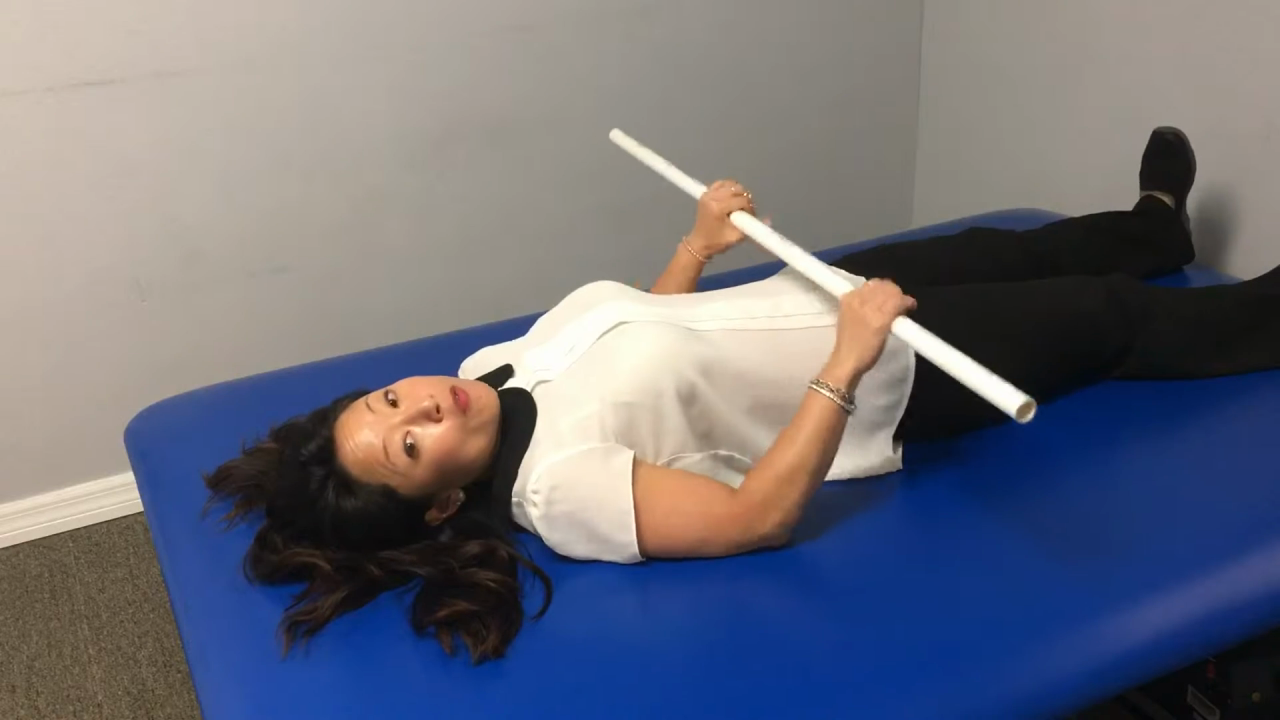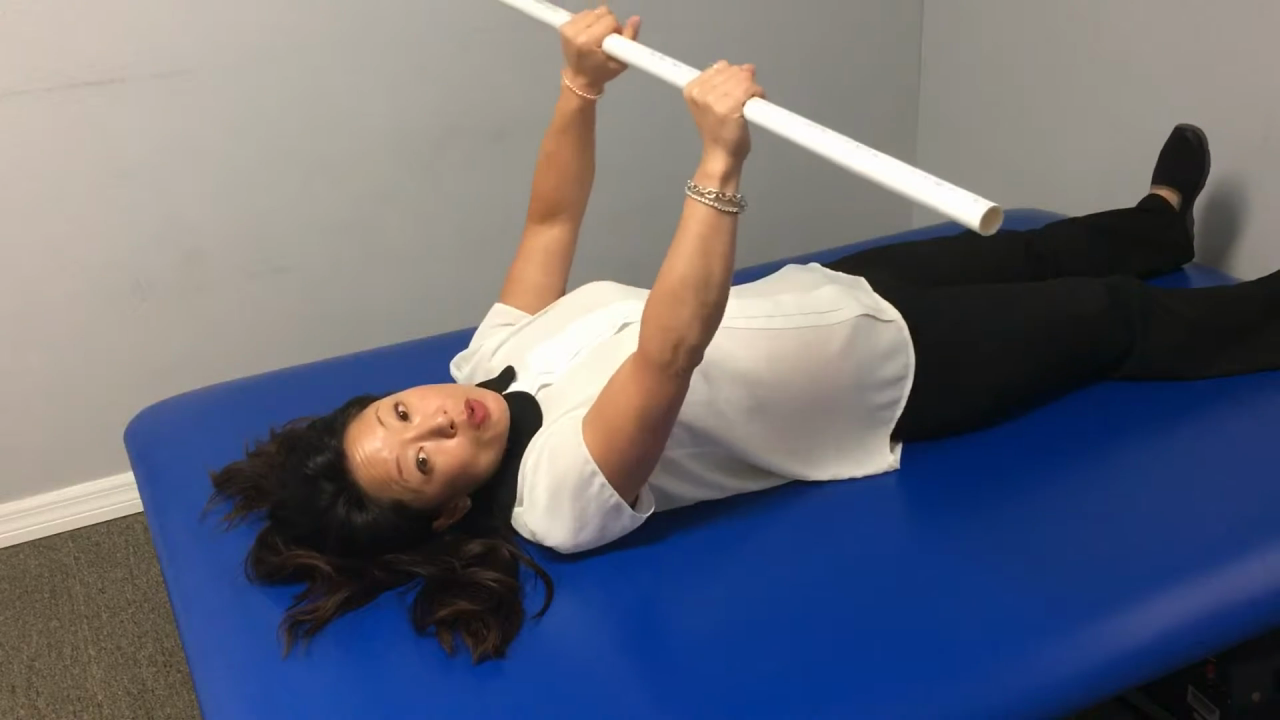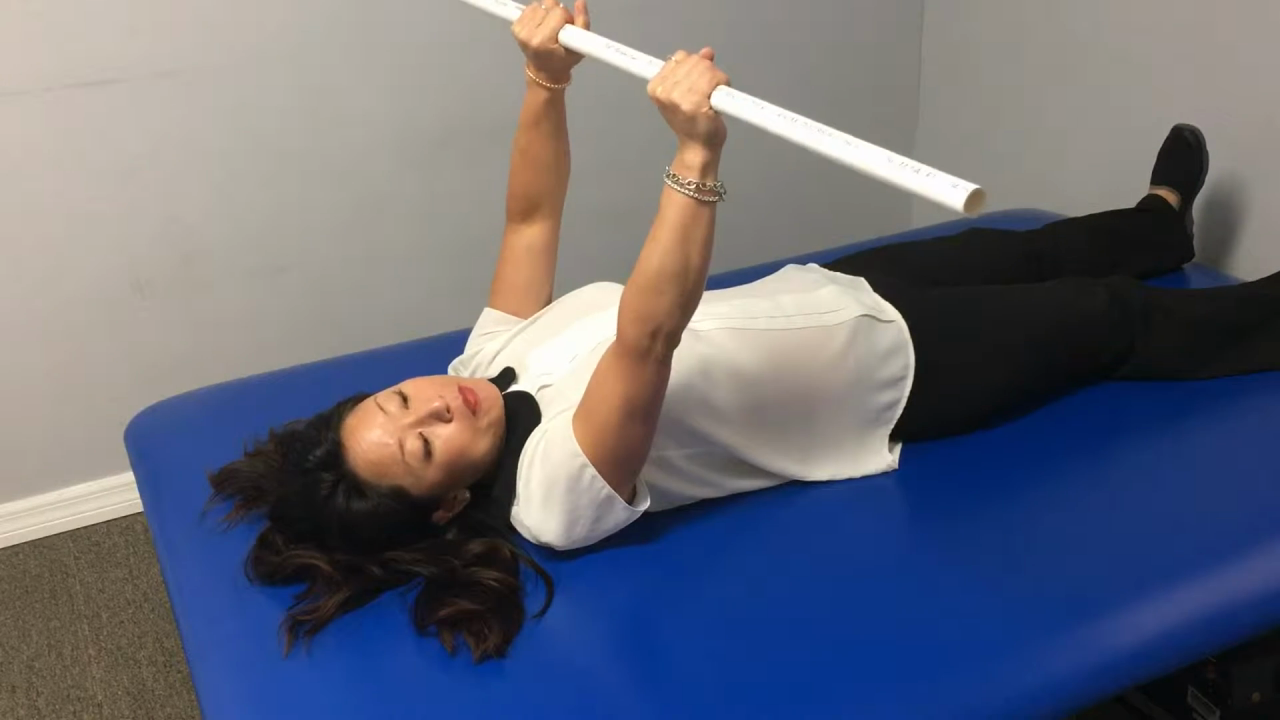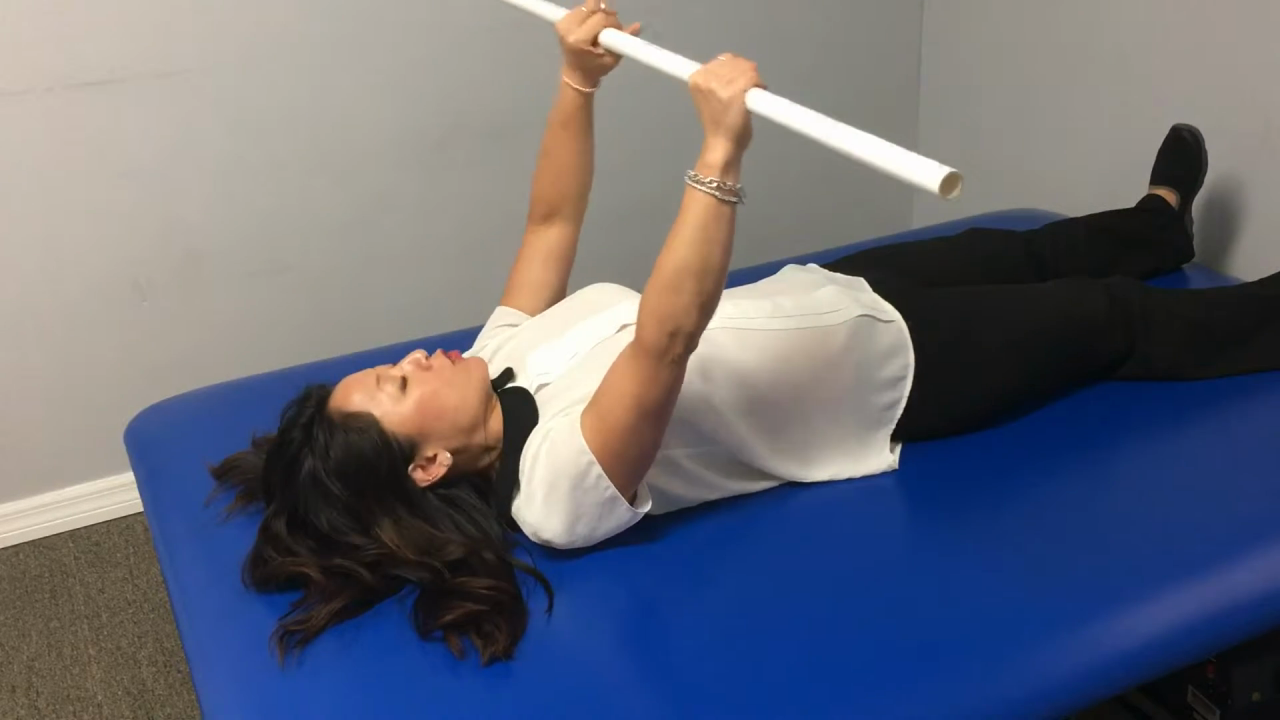
dt=1s
person 1, frame 1
left shoulder: (493, 365)
right shoulder: (559, 491)
right elbow: (760, 515)
left wrist: (698, 247)
right wrist: (851, 359)
left hip: (821, 293)
right hip: (882, 381)
left knee: (1015, 251)
right knee: (1108, 322)
left ankle: (1155, 225)
person 1, frame 2
left shoulder: (494, 357)
right shoulder: (564, 496)
left elbow: (552, 219)
right elbow: (671, 349)
left wrist: (579, 88)
right wrist: (719, 162)
left hip: (829, 290)
right hip: (889, 371)
left knee: (1014, 251)
right knee: (1113, 321)
left ankle: (1161, 222)
person 1, frame 3
left shoulder: (491, 360)
right shoulder: (558, 494)
left elbow: (532, 219)
right elbow: (648, 339)
right wrist: (697, 154)
left hip: (827, 293)
right hip: (891, 369)
left knee: (1011, 253)
right knee: (1114, 324)
left ankle: (1159, 223)
person 1, frame 4
left shoulder: (498, 361)
right shoulder: (562, 487)
left elbow: (550, 222)
right elbow: (666, 336)
right wrist: (721, 149)
left hip: (828, 291)
right hip: (890, 367)
left knee: (1012, 250)
right knee: (1114, 323)
left ankle: (1158, 222)
